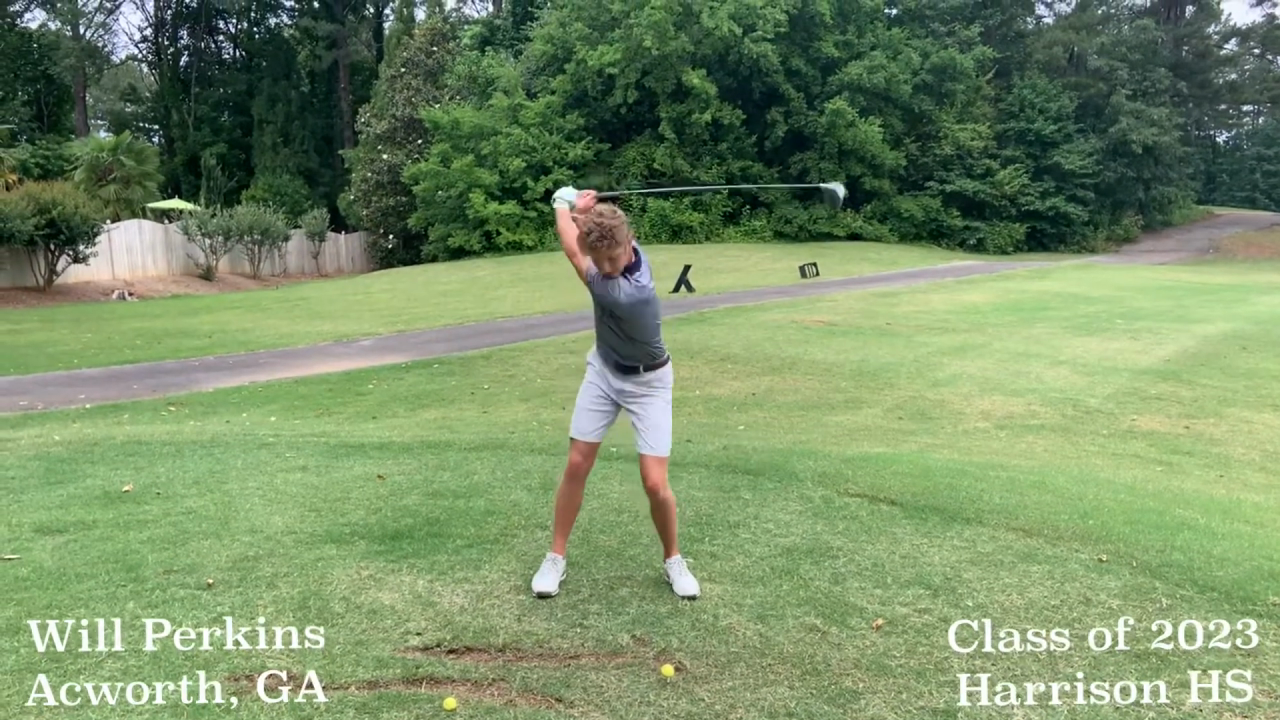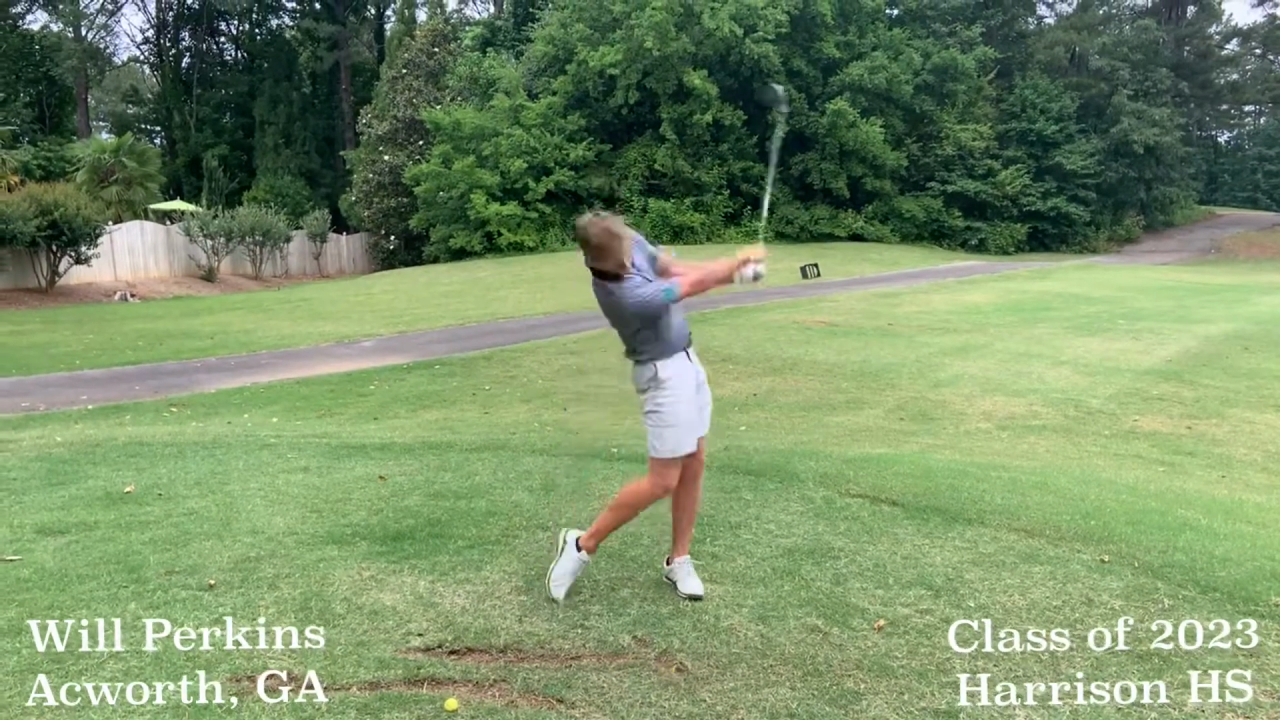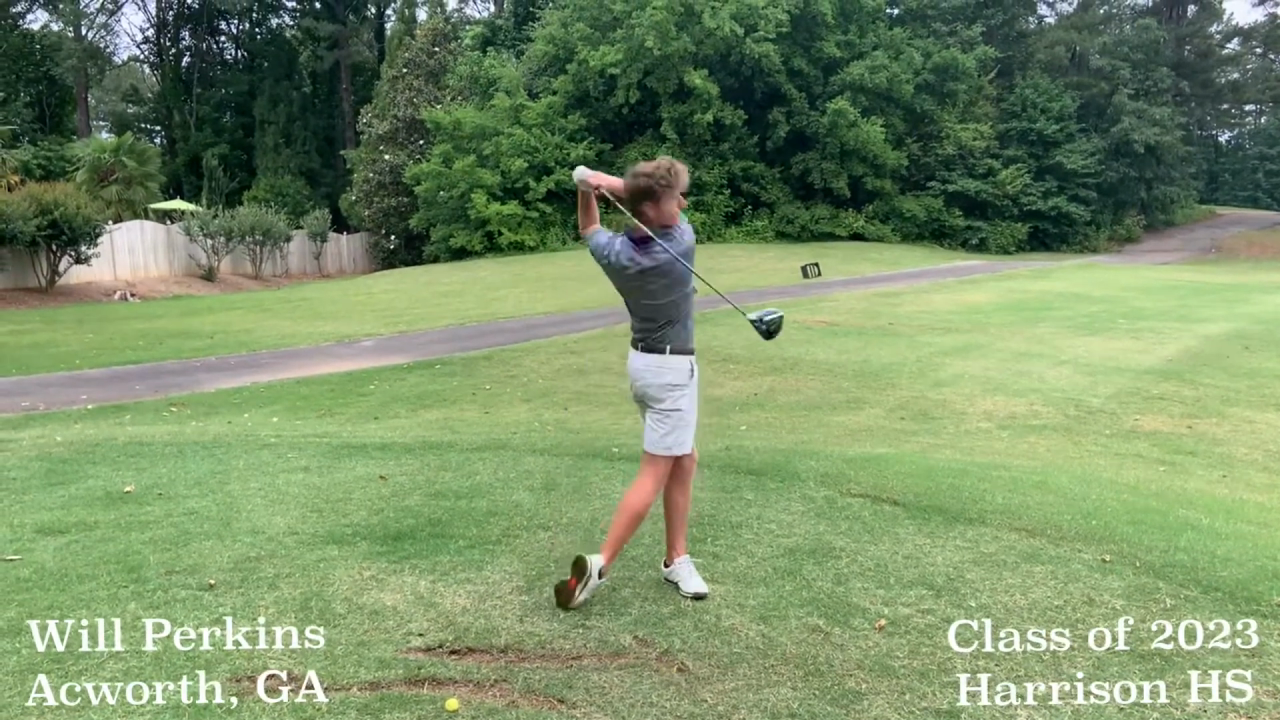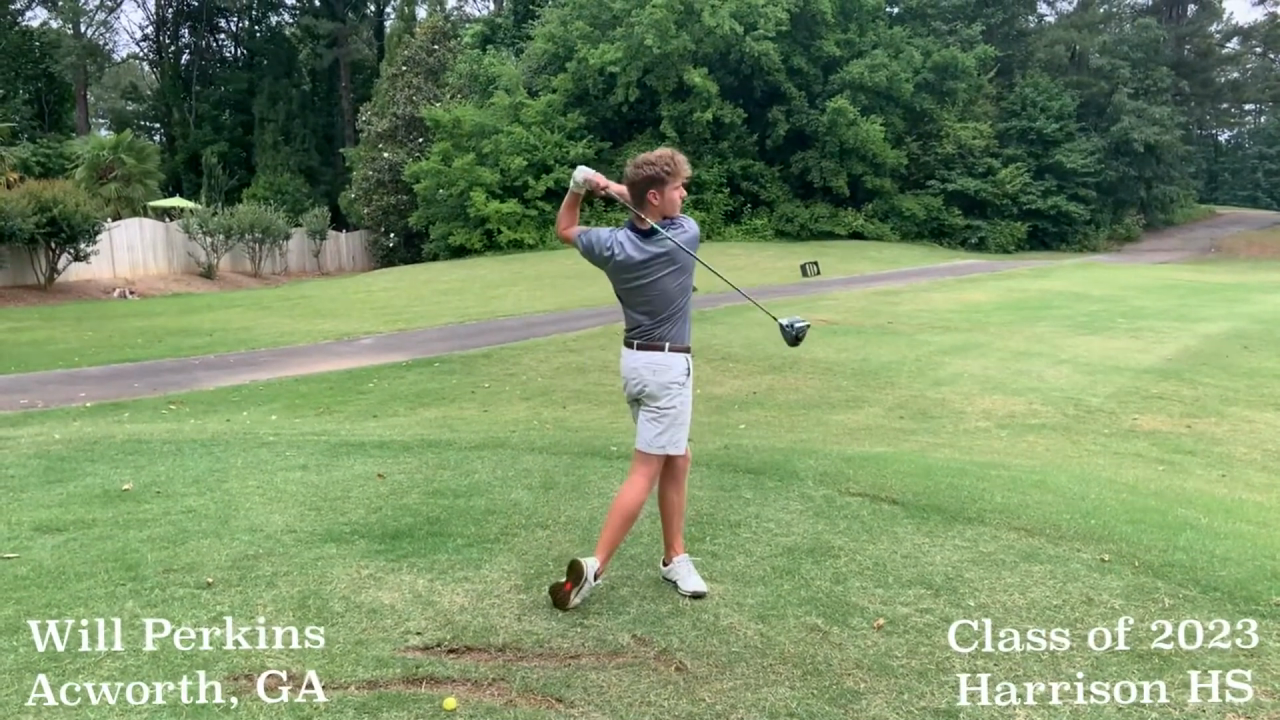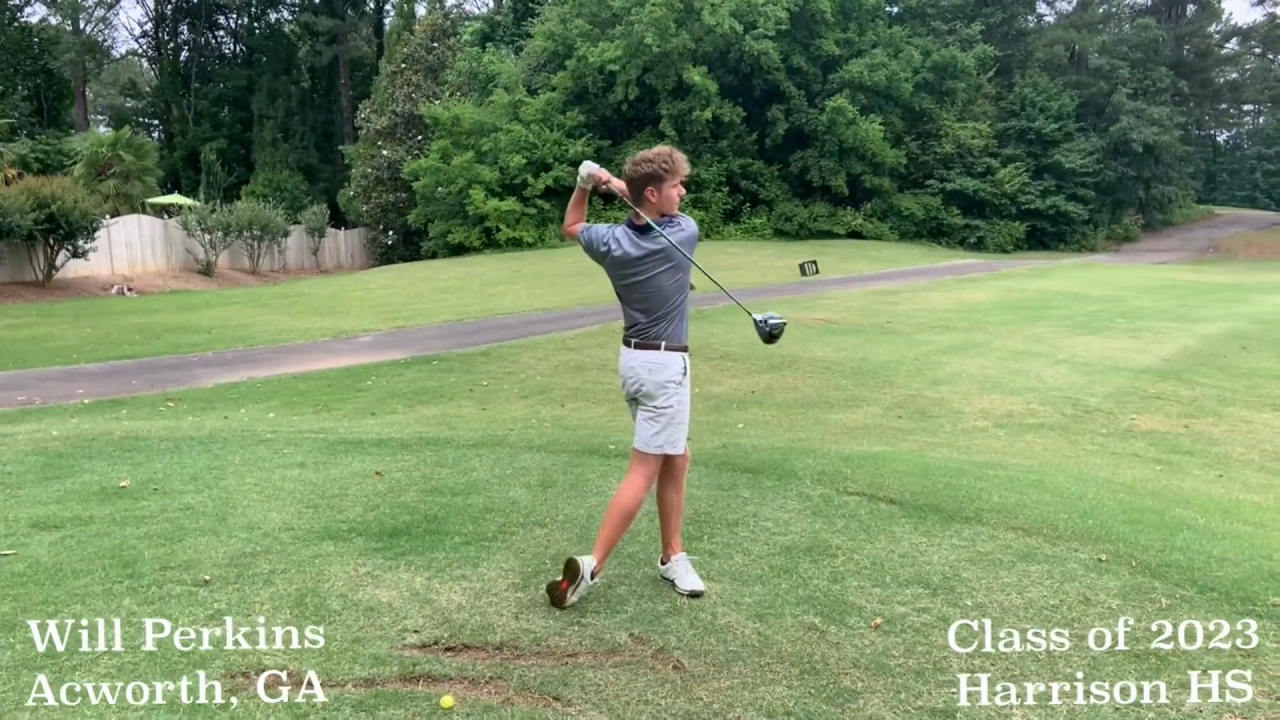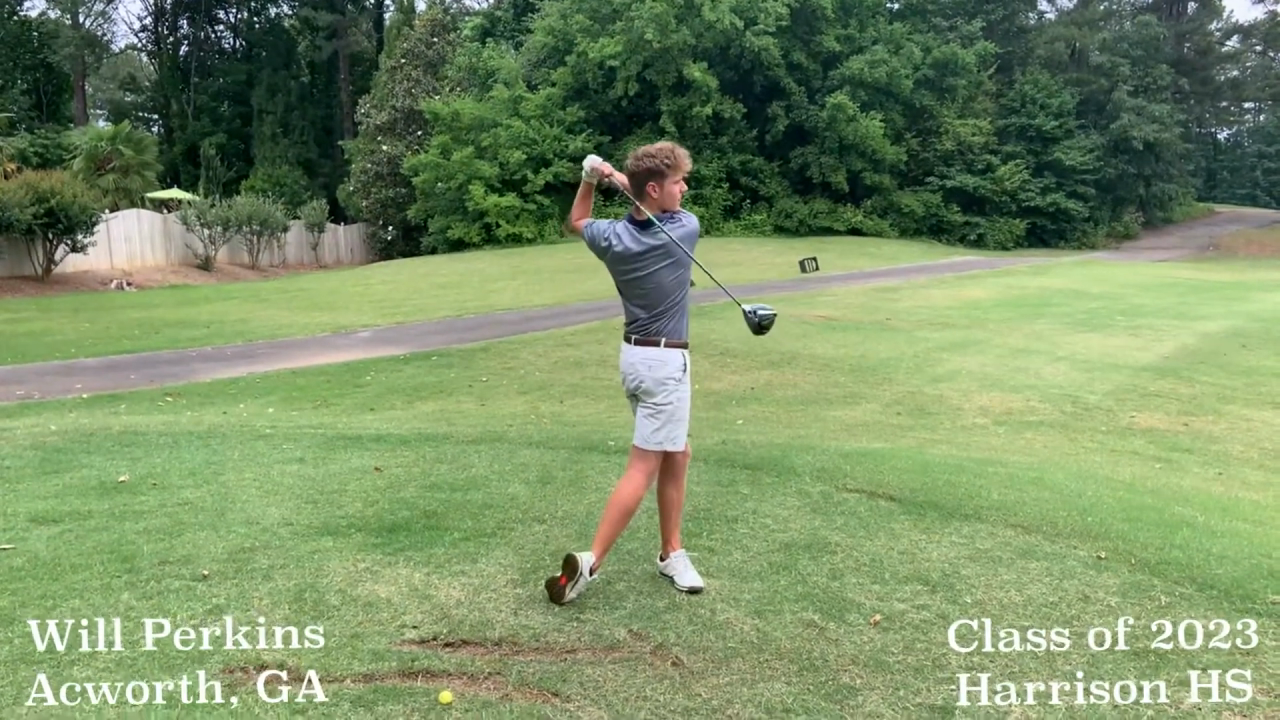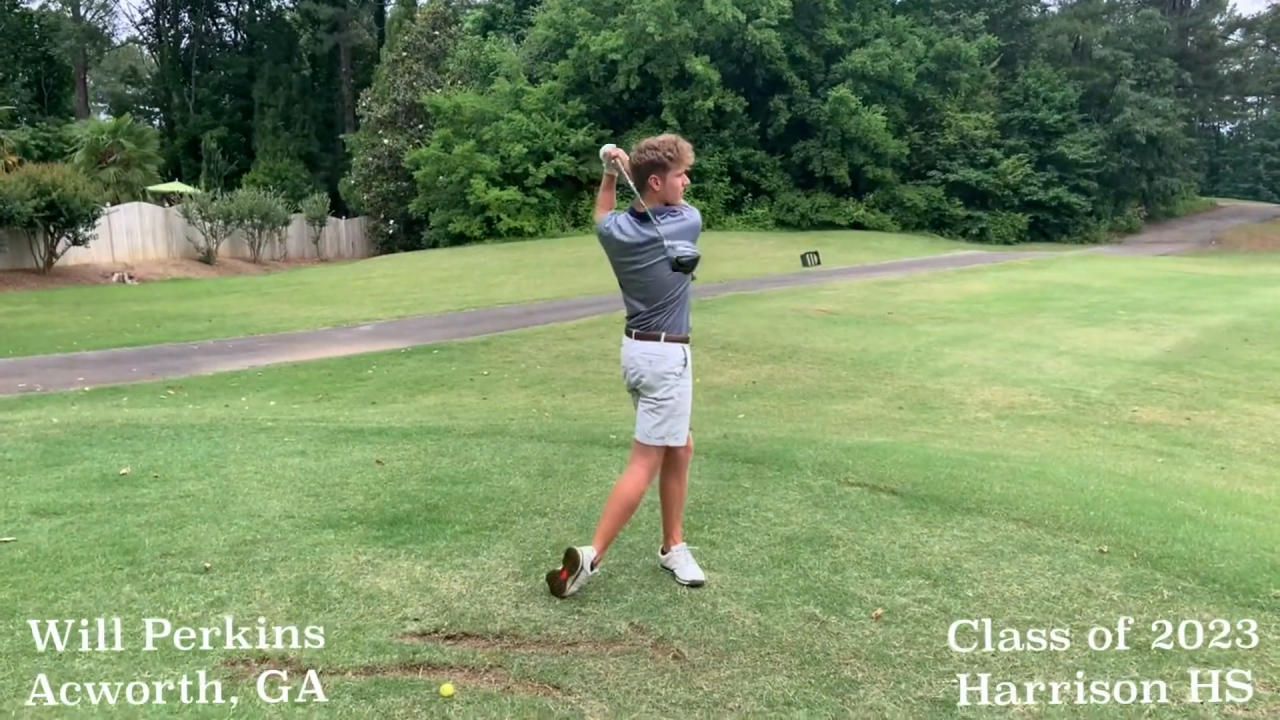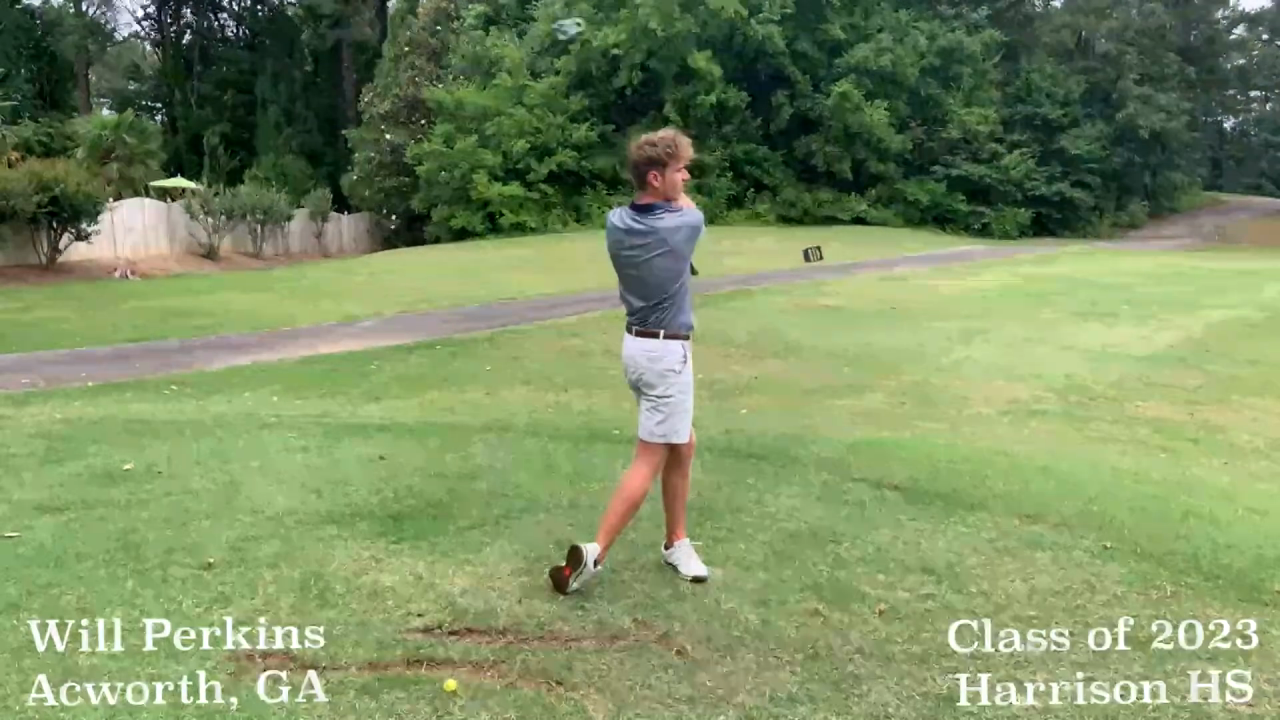
dt=0.3s
person 1, frame 1
left shoulder: (628, 294)
right shoulder: (617, 252)
left elbow: (572, 251)
left wrist: (563, 206)
right wrist: (583, 210)
left hip: (646, 382)
right hip: (604, 370)
left knee: (654, 482)
right knee: (577, 465)
left ankle: (673, 560)
right ankle: (556, 556)
person 1, frame 2
left shoulder: (623, 243)
right shoulder: (619, 293)
left elbow: (665, 265)
right elbow: (685, 286)
left wrist: (730, 267)
right wrist: (739, 262)
left hip: (683, 362)
right hip: (661, 375)
left knee: (695, 463)
right knee: (663, 480)
left ankle: (679, 559)
right ankle: (582, 544)
person 1, frame 3
left shoulder: (610, 250)
right shoulder: (678, 242)
left elbow: (588, 226)
right elbow: (654, 202)
left wrist: (586, 186)
right wrist: (608, 182)
left hip: (646, 361)
right hip: (671, 368)
left knee: (683, 462)
right knee: (655, 473)
left ankle: (677, 559)
right ankle: (599, 565)
person 1, frame 4
left shoulder: (611, 246)
right shoulder: (686, 235)
left elbow: (564, 229)
right elbow: (666, 215)
left wrist: (578, 187)
right wrist: (615, 188)
left hip: (634, 360)
right hip: (667, 365)
left knee: (677, 461)
right knee: (645, 472)
left ankle: (675, 558)
right ankle: (592, 568)
person 1, frame 5
left shoulder: (609, 241)
right shoulder: (684, 233)
left elbow: (571, 226)
right elbow: (670, 215)
left wrist: (585, 183)
right wrist: (618, 184)
left hip: (635, 358)
right hip: (664, 364)
left knee: (676, 459)
right knee: (643, 471)
left ankle: (673, 556)
right ankle: (590, 566)
person 1, frame 6
left shoulder: (611, 237)
right shoulder: (685, 231)
left elbow: (577, 222)
right elbow: (672, 213)
left wrist: (589, 178)
right wrist: (622, 179)
left hip: (634, 354)
right hip: (665, 361)
left knee: (677, 455)
right knee: (643, 468)
left ankle: (671, 553)
right ankle: (588, 562)
person 1, frame 7
left shoulder: (614, 230)
right shoulder: (687, 224)
right elbow: (677, 207)
left wrist: (610, 170)
right wrist: (632, 165)
left hip: (636, 348)
right hip: (666, 355)
left knee: (679, 449)
right knee: (645, 463)
left ankle: (673, 546)
right ankle: (590, 556)
person 1, frame 8
left shoulder: (616, 223)
right shoulder: (685, 225)
left wrist: (668, 193)
right wrist: (677, 194)
left hip: (637, 344)
right hip: (667, 352)
left knee: (683, 445)
right knee: (650, 460)
left ankle: (676, 543)
right ankle: (593, 554)
